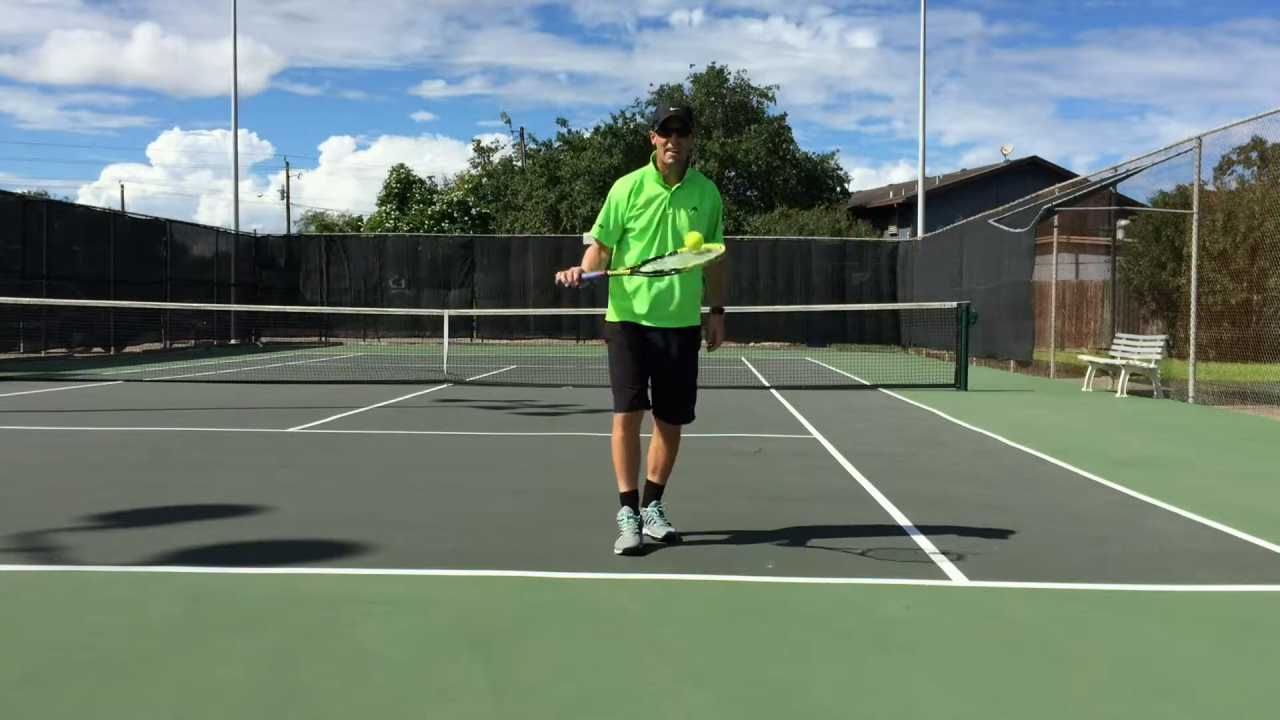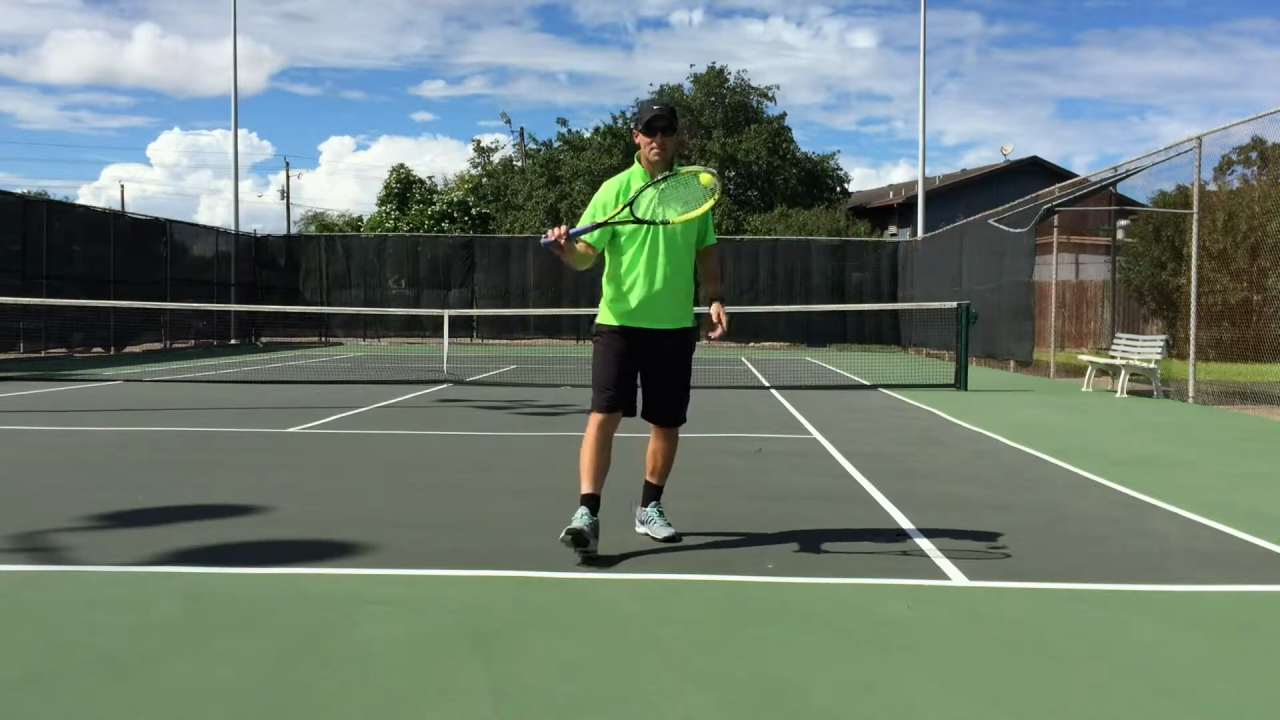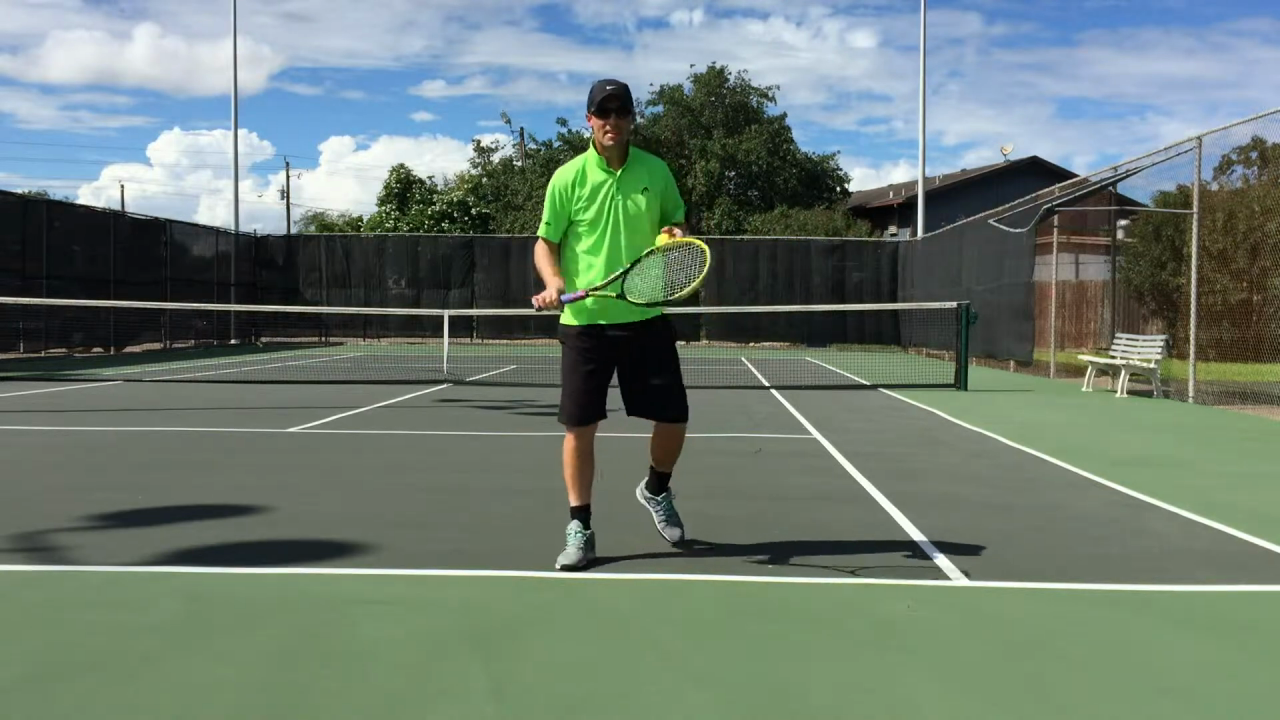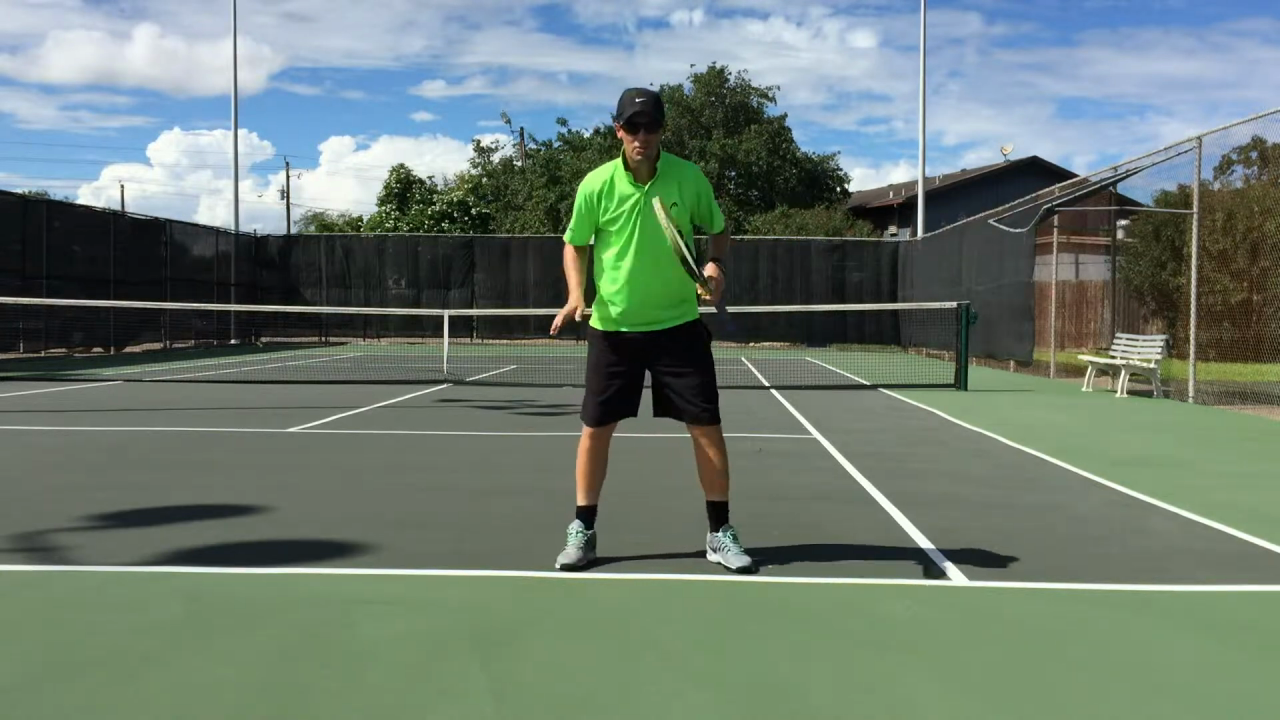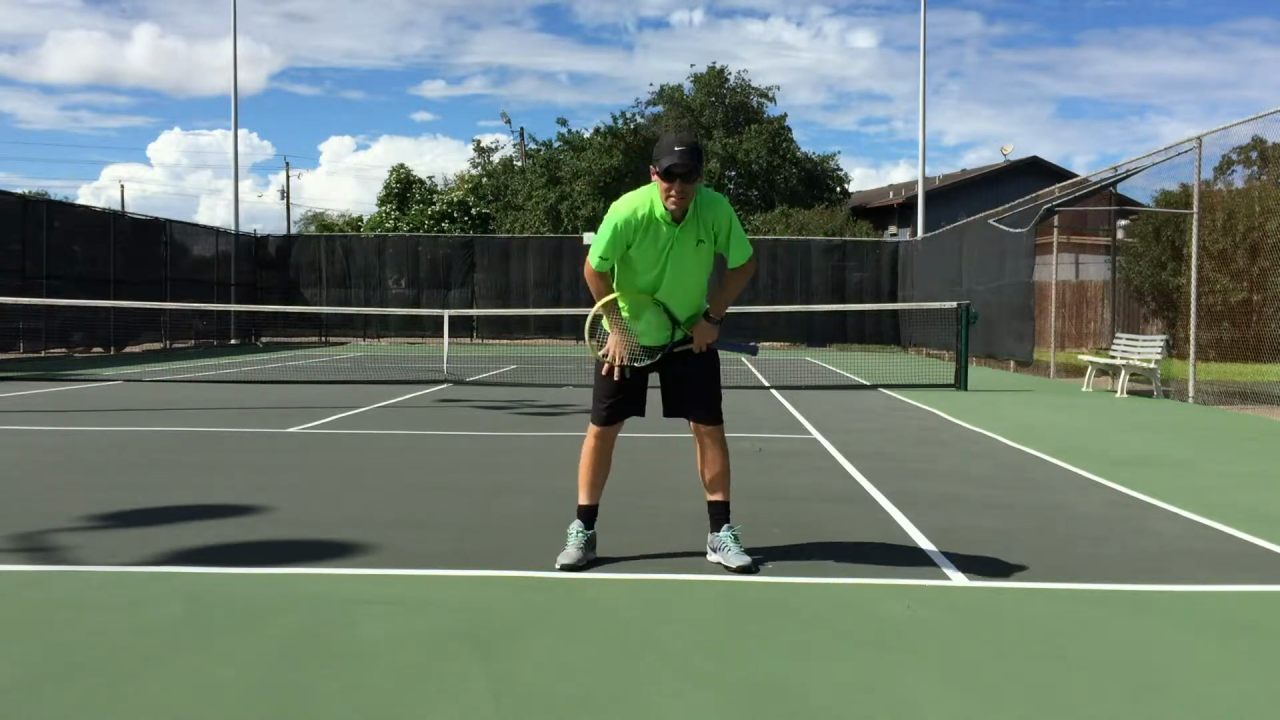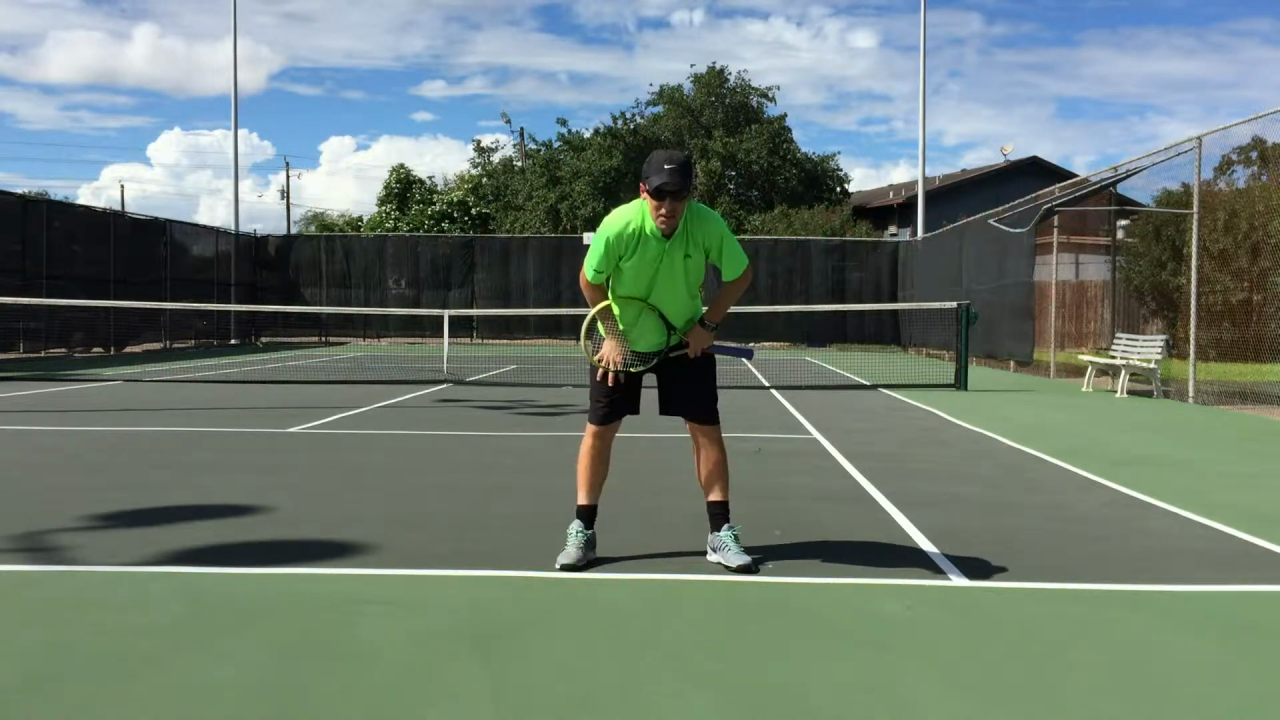
dt=0.5s
person 1, frame 1
left shoulder: (707, 192)
right shoulder: (627, 188)
left elbow: (712, 257)
right elbow: (599, 248)
left wrist: (715, 310)
right wrist: (580, 271)
left hip: (681, 324)
right hip: (629, 320)
left knee: (671, 421)
right knee: (627, 415)
left ankle: (652, 506)
right ankle: (628, 513)
person 1, frame 2
right shoulder: (614, 189)
left elbow: (705, 251)
right elbow: (585, 255)
left wrist: (715, 298)
right wrist: (566, 248)
left hip: (674, 326)
right hip: (620, 323)
left knee: (667, 424)
right knee: (603, 416)
left ankle: (649, 508)
right ankle: (587, 517)
person 1, frame 3
left shoulder: (656, 171)
right shoulder: (567, 177)
left elbow: (672, 231)
right elbow: (546, 242)
left wrist: (677, 237)
right wrist: (553, 282)
left hip: (647, 318)
right hip: (586, 321)
left knee: (673, 418)
right knee: (580, 426)
left ankle: (656, 490)
right ankle: (580, 531)
person 1, frame 4
left shoulder: (689, 177)
right shoulder: (595, 185)
left elbow: (717, 230)
right elbow: (576, 246)
left wrist: (716, 266)
right wrist: (576, 294)
left hip: (680, 326)
right hip: (614, 328)
left knee: (705, 427)
right knee: (595, 429)
left ankle: (720, 535)
right ankle: (582, 532)
person 1, frame 5
left shoulder: (717, 210)
right shoulder: (627, 211)
left elbow: (742, 266)
right elbow: (595, 269)
left wrist: (712, 318)
left hip: (691, 333)
left knee: (709, 427)
right knee: (602, 428)
left ankle: (720, 534)
right ankle: (583, 532)
person 1, frame 6
left shoulder: (709, 224)
right shoulder: (618, 225)
left elbow: (740, 275)
right elbow: (590, 280)
left wrist: (708, 324)
left hip: (686, 336)
left knee: (706, 428)
right knee: (599, 428)
left ankle: (721, 534)
right ankle: (582, 532)
